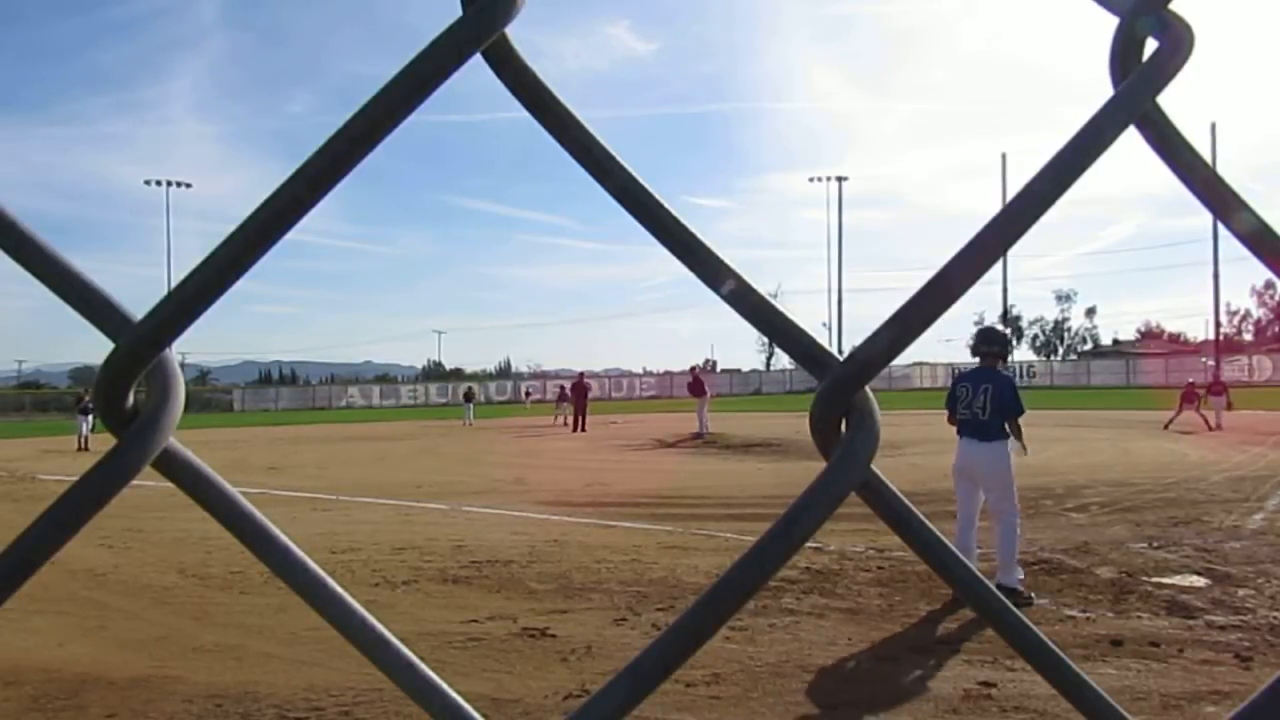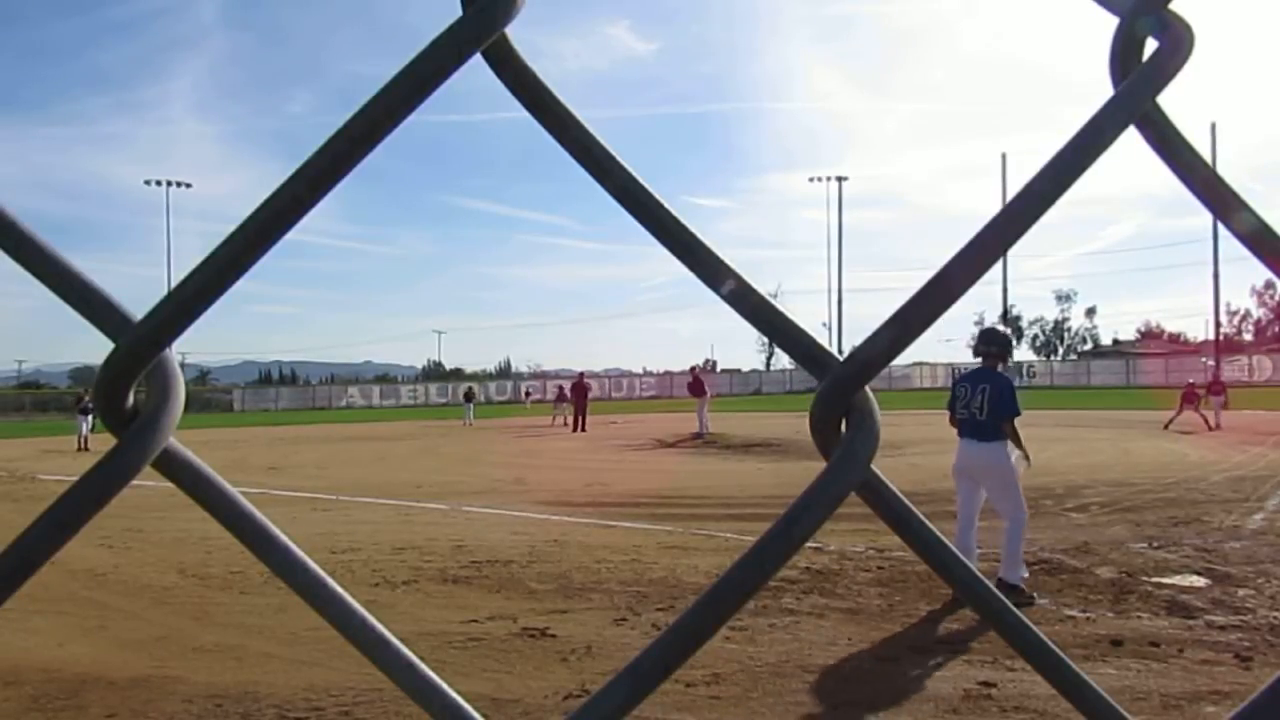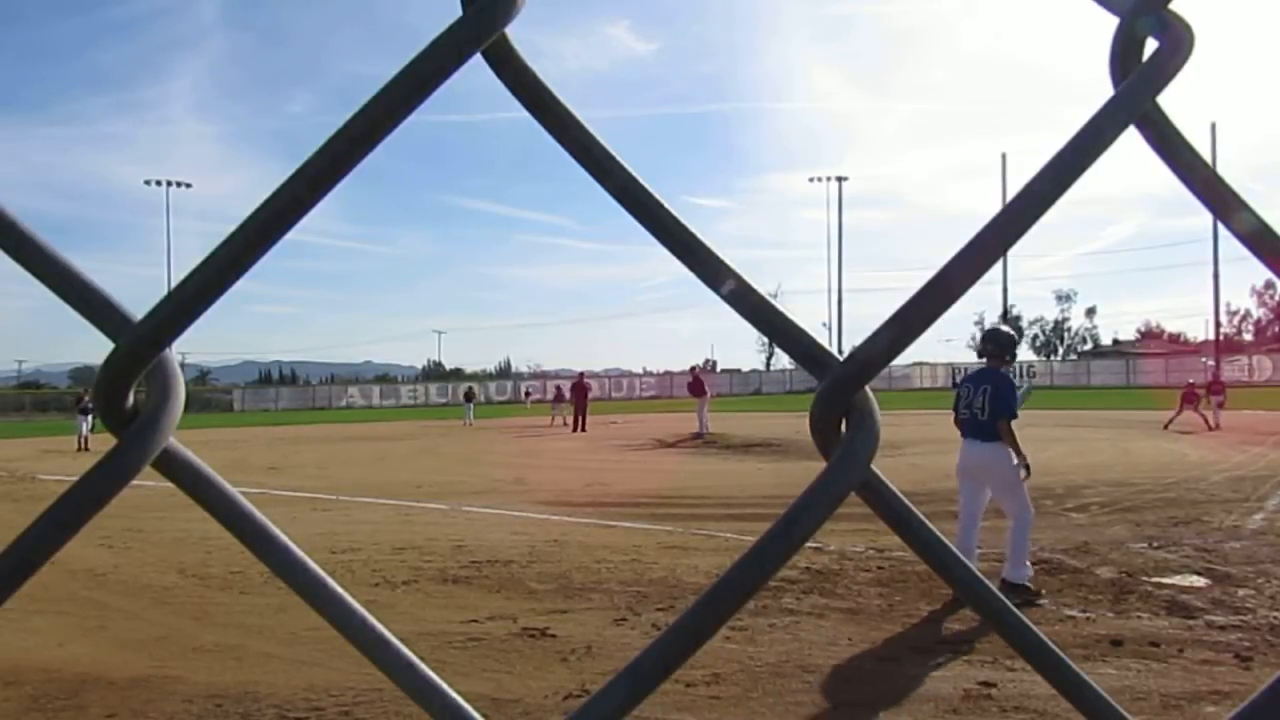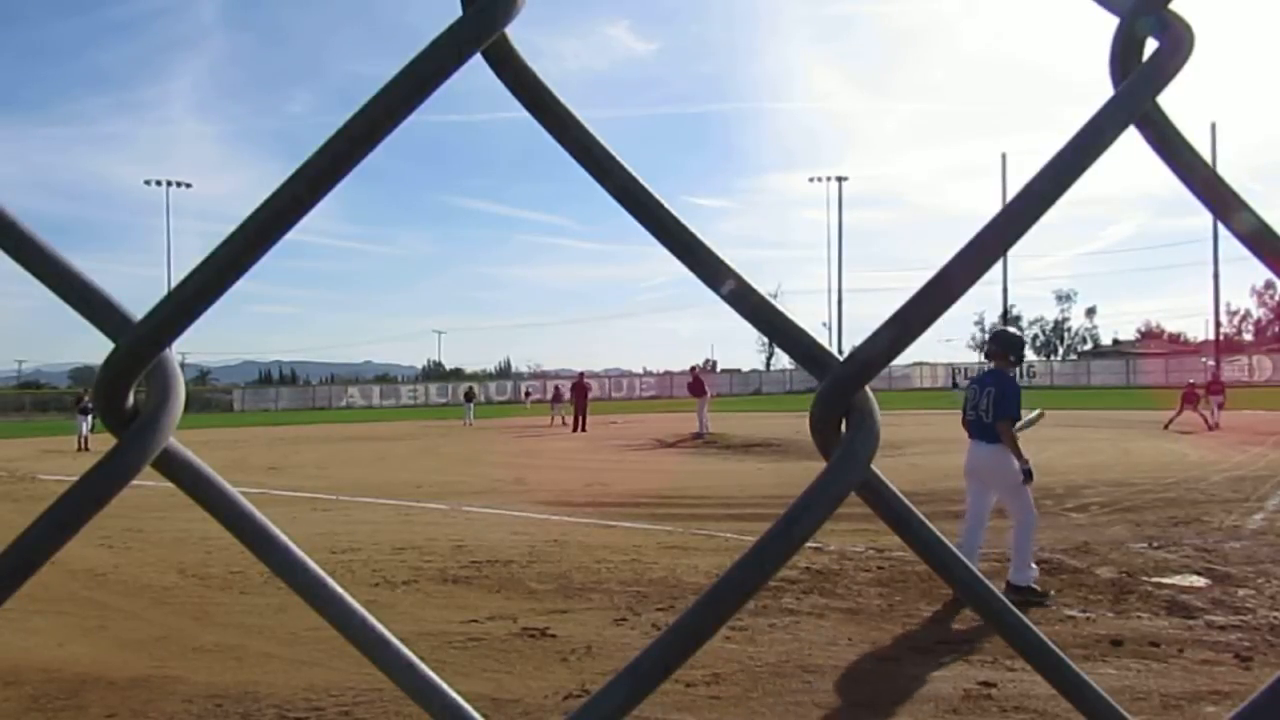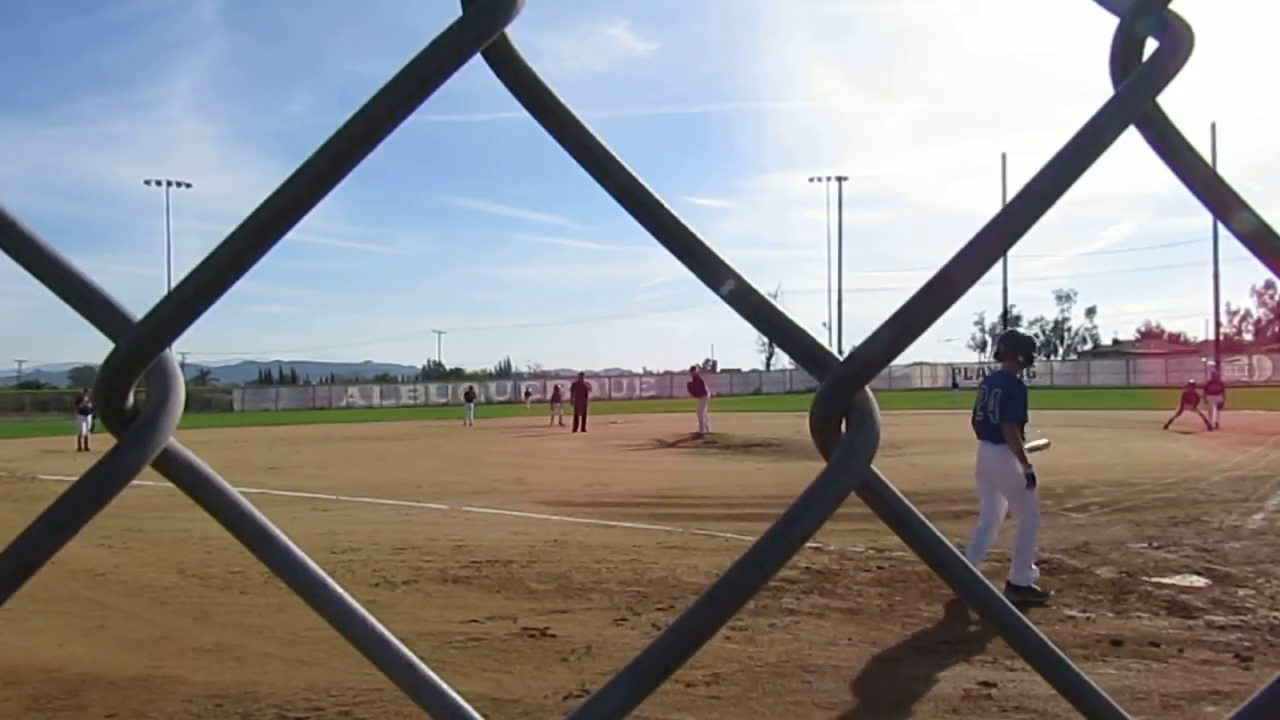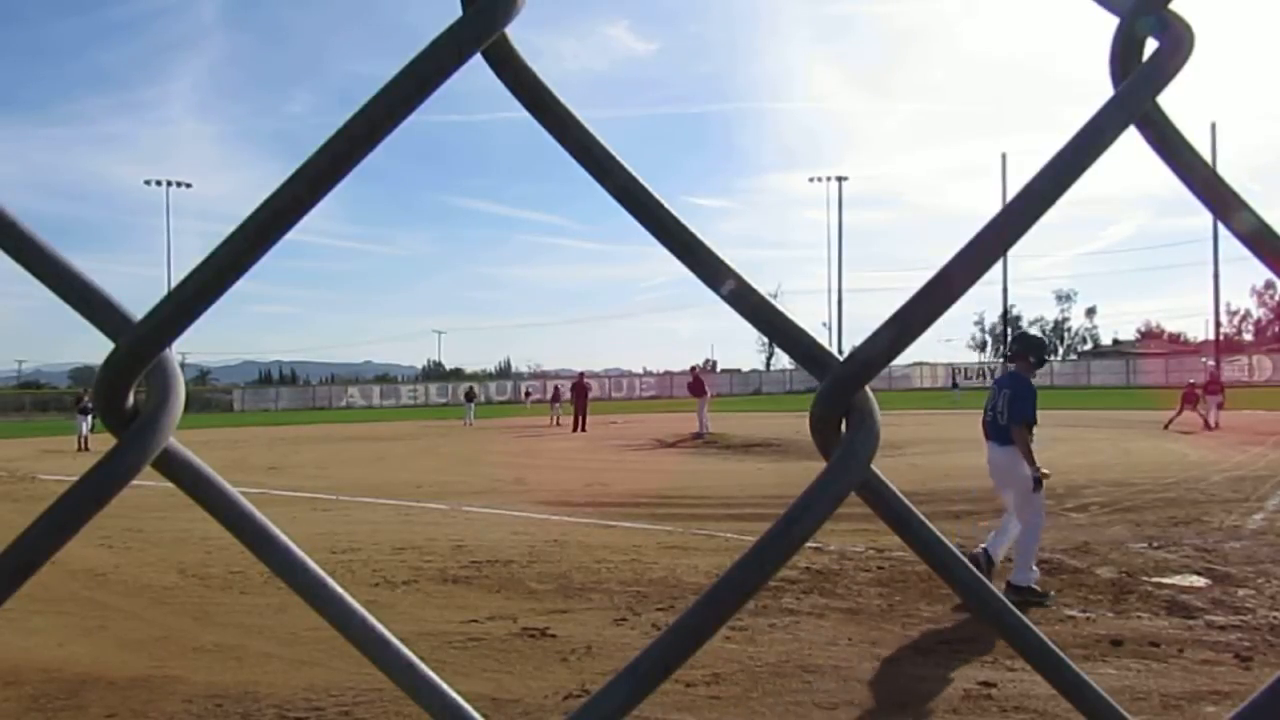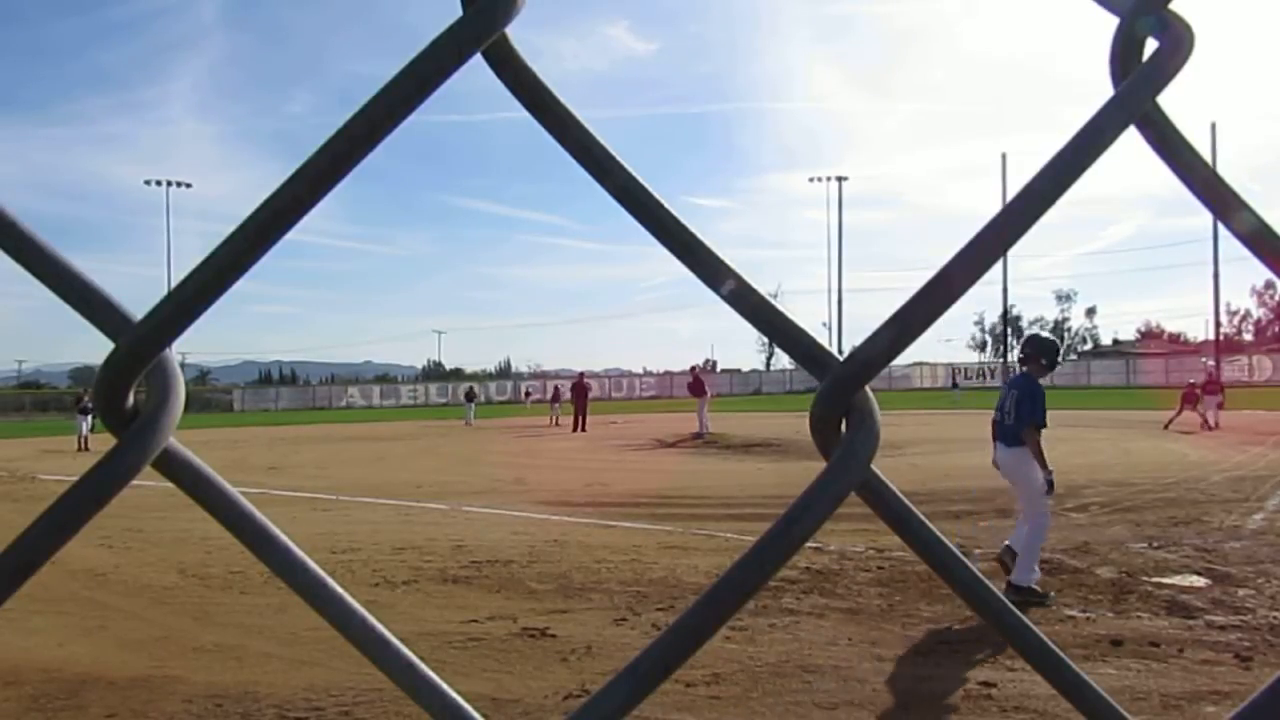
dt=0.1s
person 1, frame 1
left shoulder: (961, 380)
right shoulder: (1003, 381)
left elbow: (951, 419)
right elbow: (1012, 424)
right wrist: (1021, 442)
left hip: (965, 451)
right hip: (993, 452)
left knee: (965, 518)
right knee: (1007, 519)
right ankle: (1007, 583)
person 1, frame 2
left shoulder: (962, 380)
right shoulder: (1002, 382)
left elbow: (953, 420)
right elbow: (1007, 425)
right wrist: (1023, 450)
left hip: (965, 451)
right hip: (994, 452)
left knee: (966, 518)
right knee: (1016, 516)
right ankle: (1009, 580)
person 1, frame 3
left shoulder: (967, 381)
right shoulder: (1003, 382)
left elbow: (958, 420)
right elbow: (1003, 426)
right wrist: (1021, 456)
left hip: (968, 452)
right hip: (995, 453)
left knee: (968, 518)
right knee: (1022, 515)
right ankle: (1014, 579)
person 1, frame 4
left shoulder: (975, 382)
right shoulder: (1008, 384)
left elbow: (965, 422)
right elbow: (1004, 428)
right wrist: (1023, 462)
left hip: (975, 453)
right hip: (999, 455)
left knee: (974, 519)
right knee: (1025, 518)
right ankle: (1019, 582)
person 1, frame 5
left shoulder: (987, 382)
right shoulder: (1015, 386)
left elbow: (975, 421)
right elbow: (1010, 430)
right wrist: (1027, 465)
left hip: (985, 453)
right hip: (1006, 456)
left knee: (988, 517)
right knee: (1028, 519)
right ankle: (1020, 582)
person 1, frame 6
left shoulder: (999, 382)
right shoulder: (1025, 387)
left elbow: (986, 421)
right elbow: (1019, 432)
right wrist: (1035, 468)
left hip: (994, 453)
right hip: (1014, 456)
left knee: (1016, 516)
right knee: (1032, 520)
left ankle: (985, 556)
right ankle: (1020, 583)
person 1, frame 7
left shoulder: (1011, 383)
right shoulder: (1033, 389)
left elbow: (996, 421)
right elbow: (1030, 435)
left wrist: (997, 453)
right wrist: (1047, 471)
left hip: (1005, 452)
right hip: (1021, 456)
left knee: (1032, 512)
right knee: (1038, 519)
left ankle: (1013, 551)
right ankle: (1020, 583)
